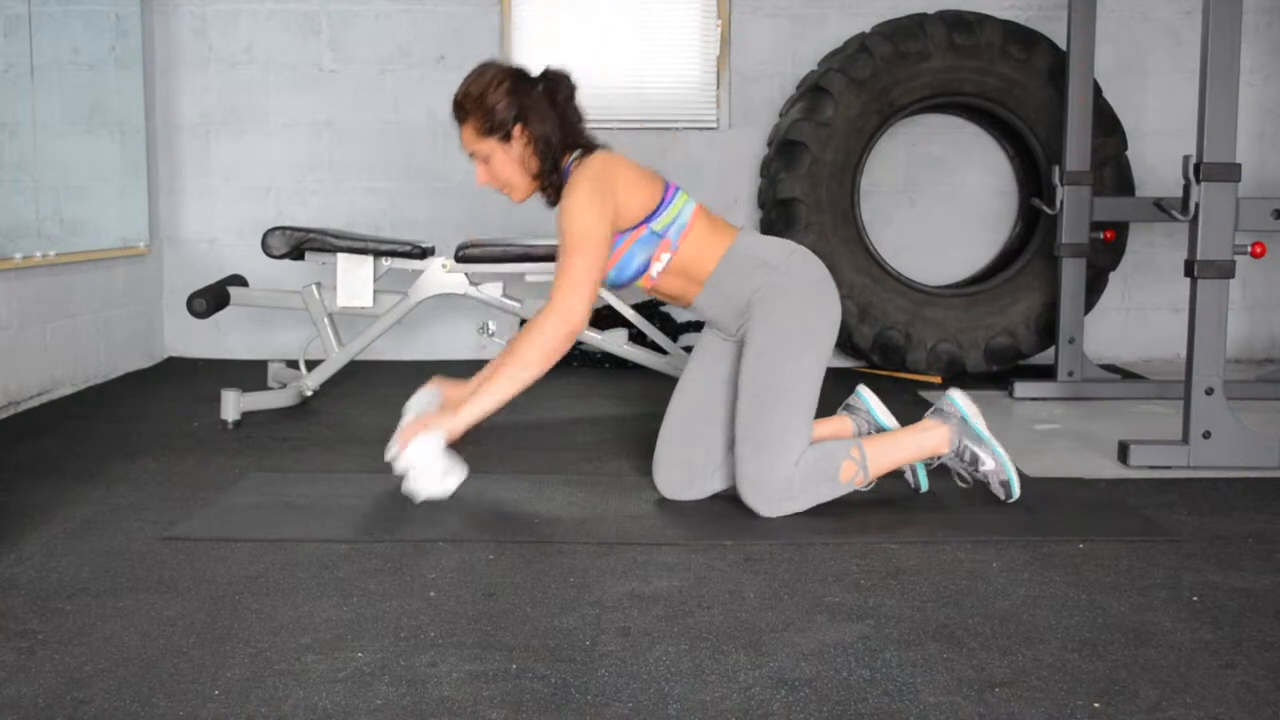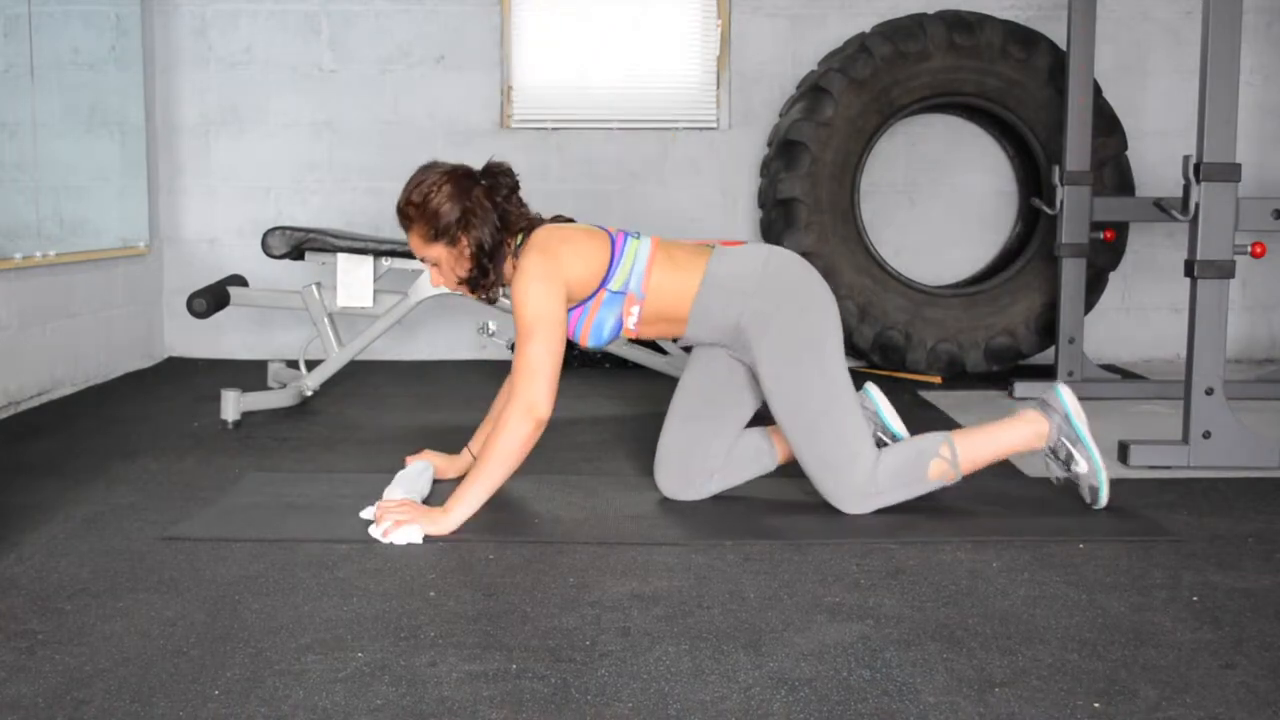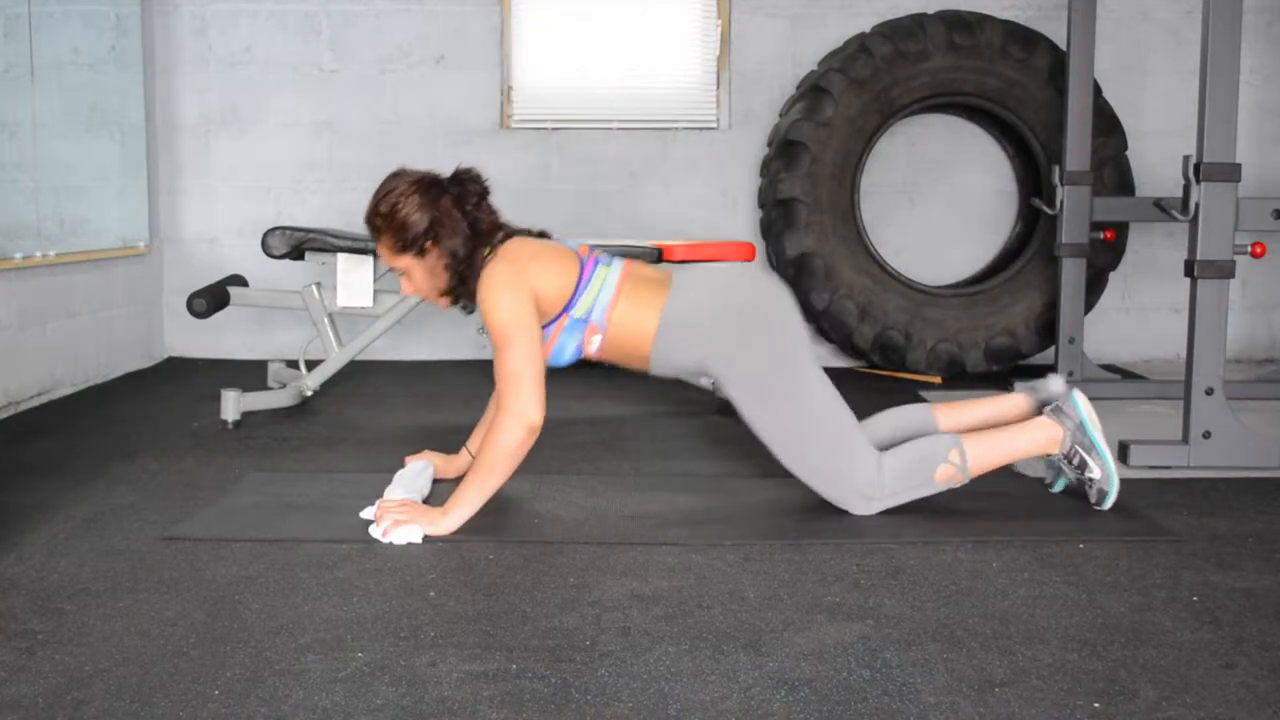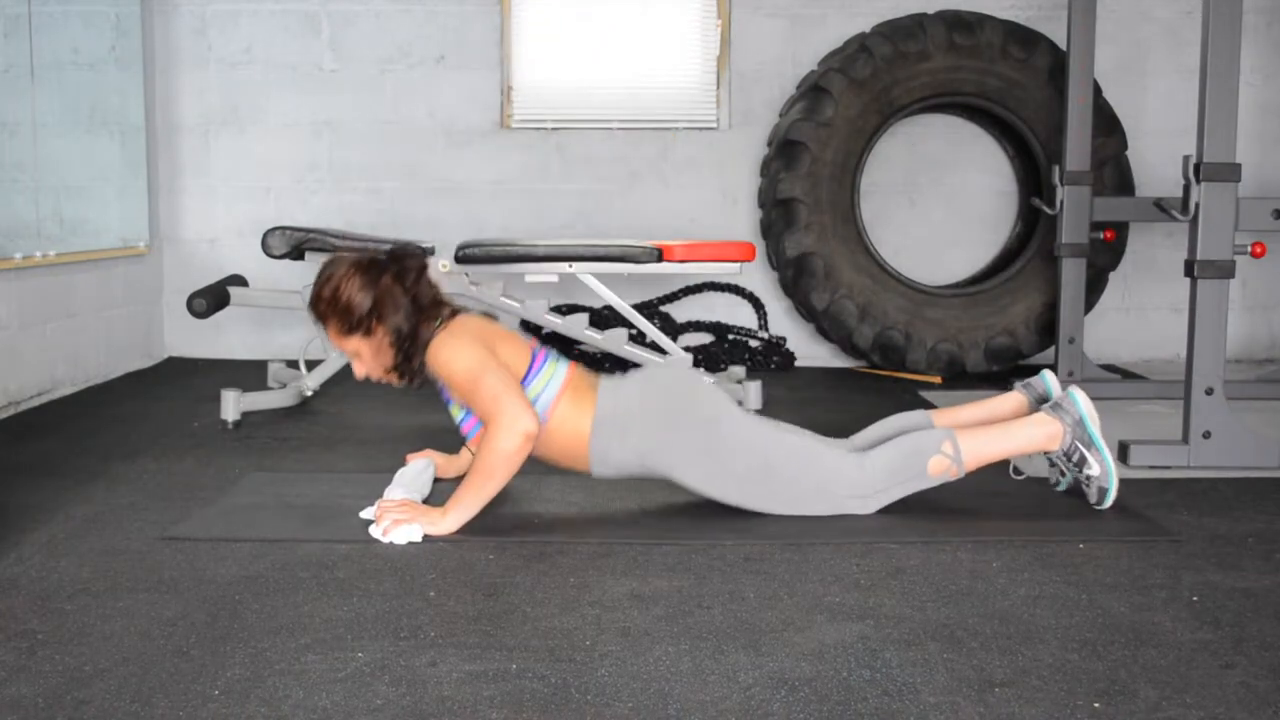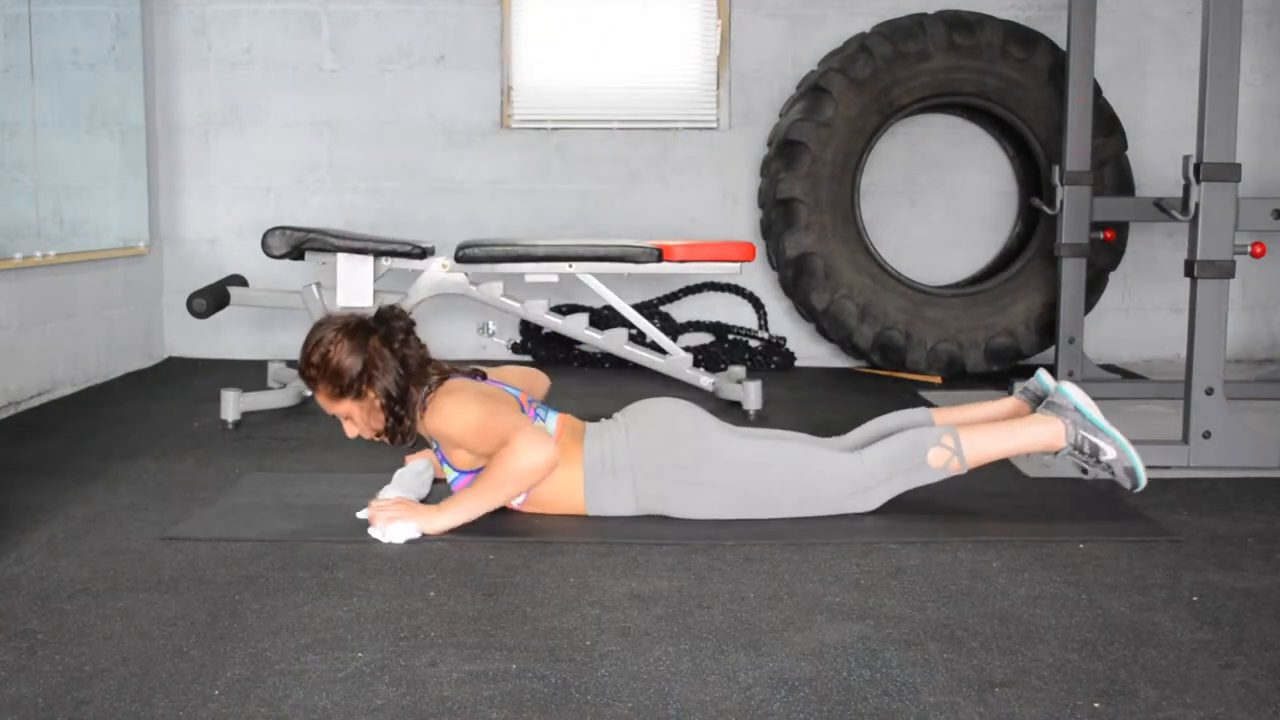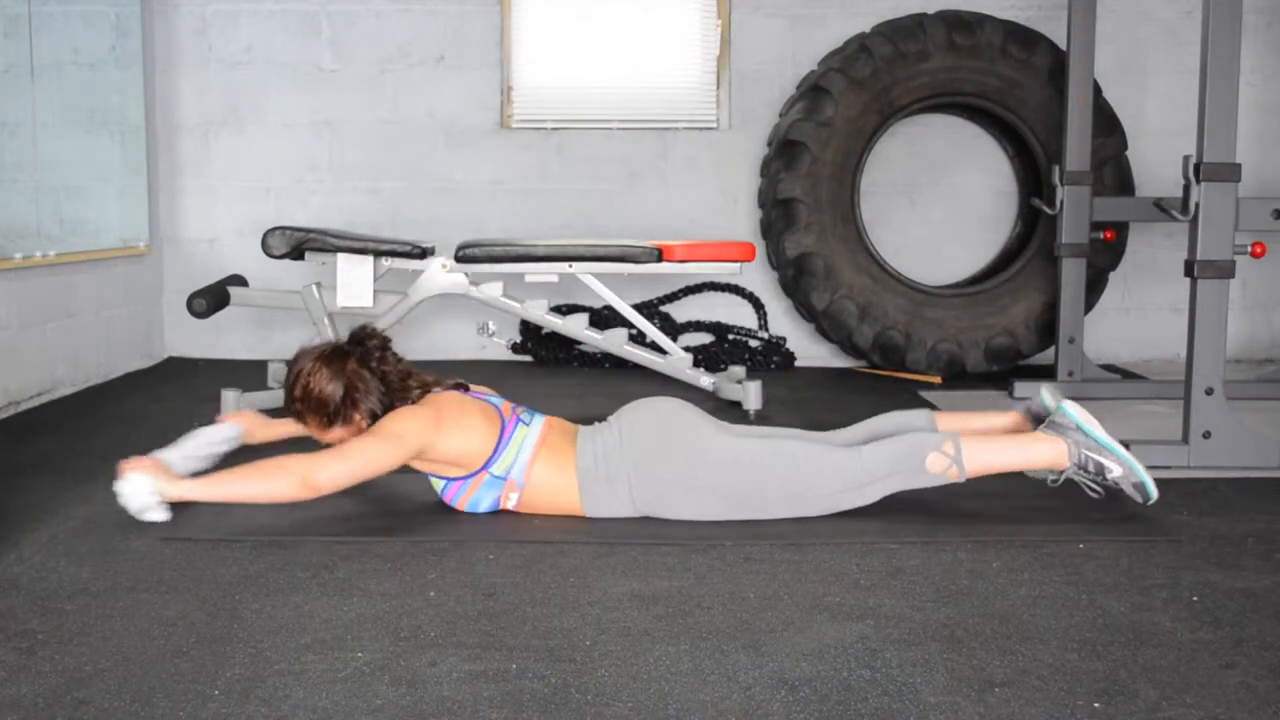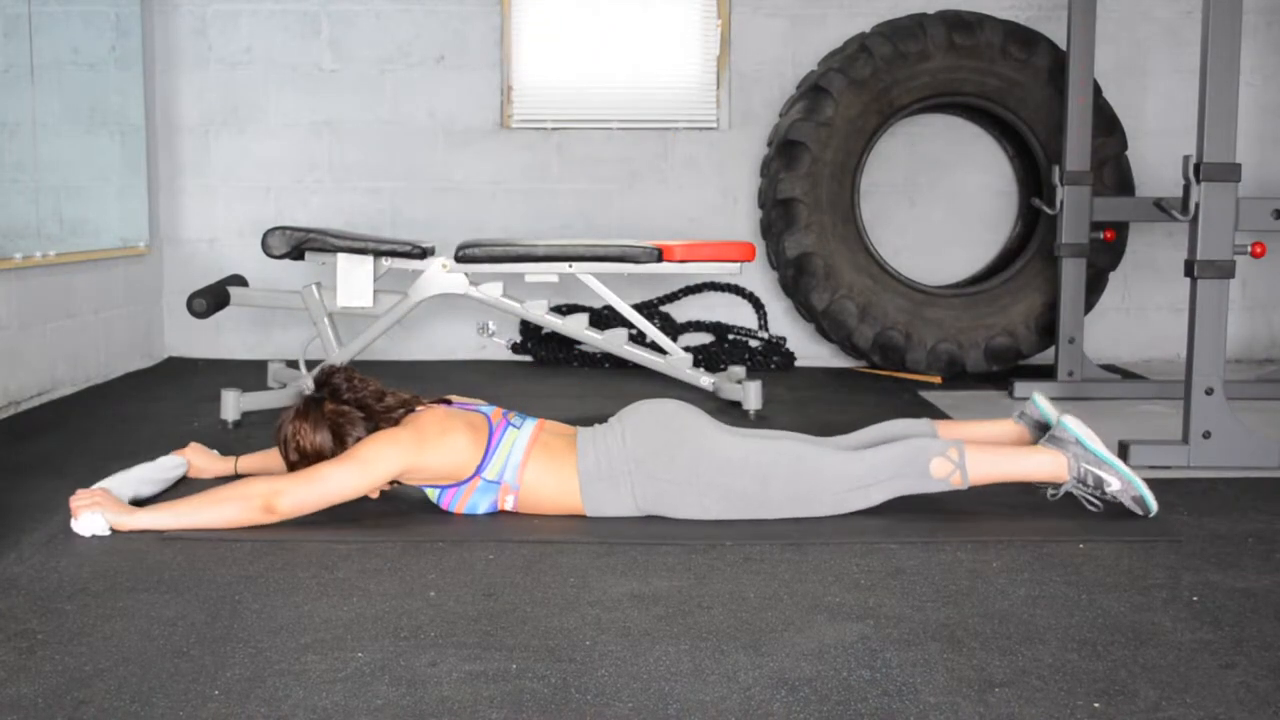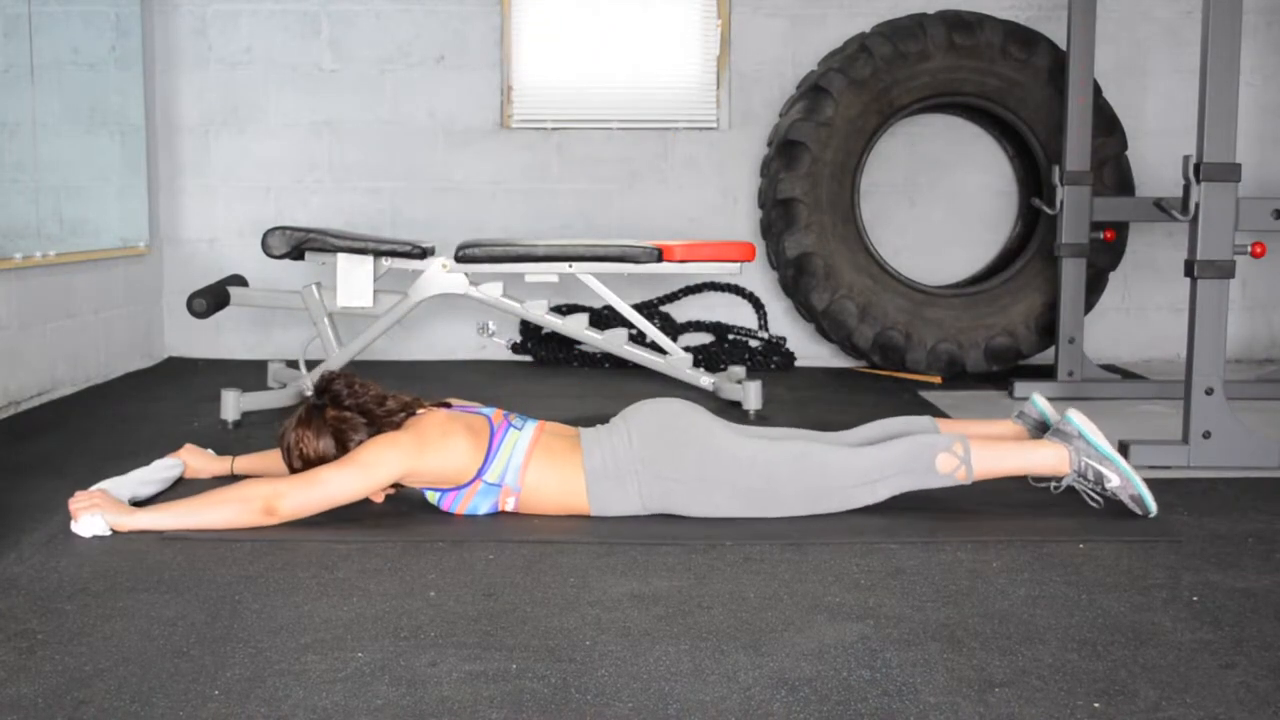
dt=0.4s
person 1, frame 1
left shoulder: (586, 184)
right shoulder: (579, 182)
left elbow: (566, 319)
right elbow: (563, 313)
left wrist: (466, 410)
right wrist: (475, 386)
left hip: (786, 293)
right hip: (744, 313)
left knee: (769, 492)
right knee: (677, 482)
left ankle: (942, 434)
right ankle: (851, 427)
person 1, frame 2
left shoulder: (535, 266)
right shoulder: (534, 252)
left elbow: (532, 407)
right elbow: (526, 375)
left wrist: (451, 512)
right wrist: (466, 458)
left hip: (778, 303)
right hip: (747, 311)
left knee: (854, 492)
right knee: (680, 480)
left ankle: (1041, 424)
right ankle: (846, 419)
person 1, frame 3
left shoulder: (499, 278)
right shoulder: (507, 257)
left elbow: (525, 417)
right elbow: (517, 373)
left wrist: (449, 514)
right wrist: (463, 457)
left hip: (736, 329)
right hip: (735, 305)
left knee: (862, 488)
right knee: (844, 450)
left ankle: (1054, 431)
right ankle: (1029, 401)
person 1, frame 4
left shoulder: (445, 347)
right shoulder: (455, 329)
left elbow: (516, 430)
left wrist: (448, 515)
right wrist: (461, 458)
left hip: (665, 426)
right hip: (662, 401)
left knee: (860, 485)
right knee: (849, 453)
left ankle: (1051, 430)
right ankle: (1026, 400)
person 1, frame 5
left shoulder: (444, 411)
right shoulder: (447, 385)
left elbow: (535, 449)
left wrist: (444, 512)
left hip: (660, 466)
right hip: (655, 434)
left knee: (867, 477)
right knee: (847, 453)
left ankle: (1057, 429)
right ankle: (1028, 400)
person 1, frame 6
left shoulder: (413, 426)
right shoulder: (427, 392)
left elbow: (321, 476)
right elbow: (362, 429)
left wrist: (182, 486)
right wrist: (274, 424)
left hip: (654, 471)
right hip: (654, 436)
left knee: (861, 477)
right knee: (841, 451)
left ankle: (1060, 452)
right ankle: (1025, 419)
person 1, frame 7
left shoulder: (403, 445)
right shoulder: (410, 414)
left elbow: (276, 504)
right elbow: (310, 454)
left wrist: (127, 516)
right wrist: (217, 461)
left hip: (653, 469)
right hip: (653, 439)
left knee: (859, 478)
right knee: (847, 456)
left ankle: (1062, 461)
right ankle: (1026, 428)
person 1, frame 8
left shoulder: (407, 448)
right shoulder: (413, 418)
left elbow: (276, 507)
right elbow: (314, 453)
left wrist: (126, 515)
right wrist: (217, 458)
left hip: (659, 465)
right hip: (655, 437)
left knee: (869, 477)
right knee: (850, 451)
left ankle: (1060, 455)
right ankle: (1033, 432)
